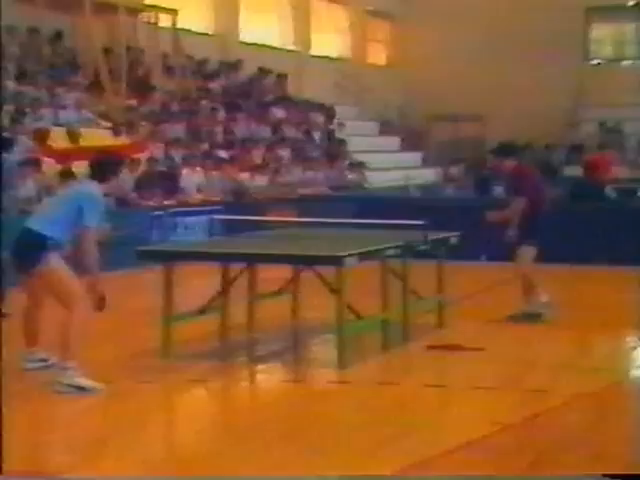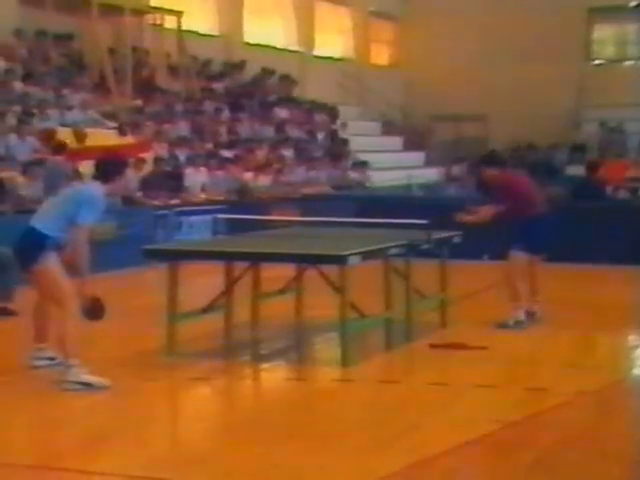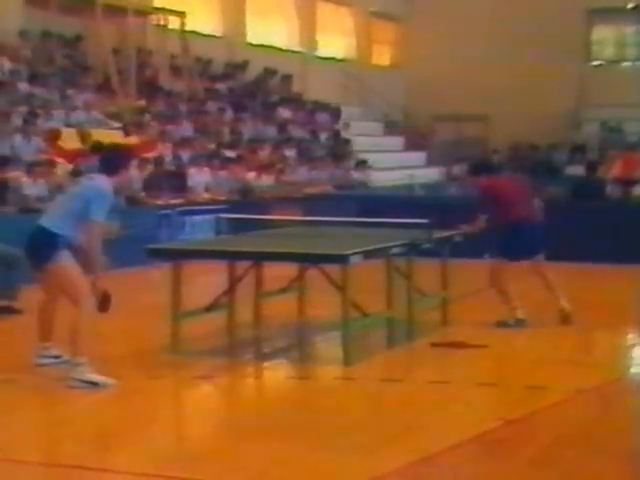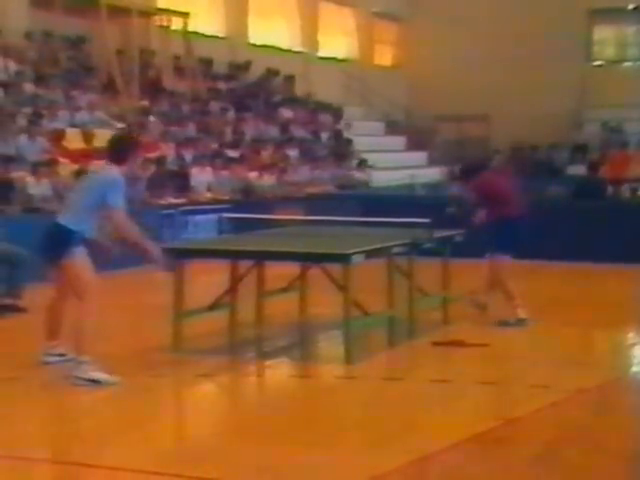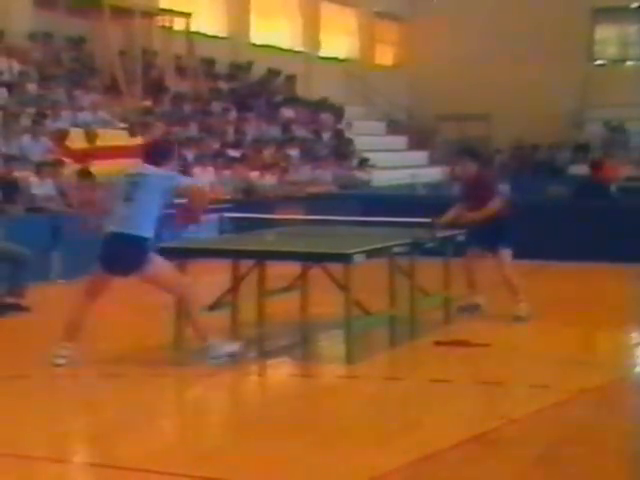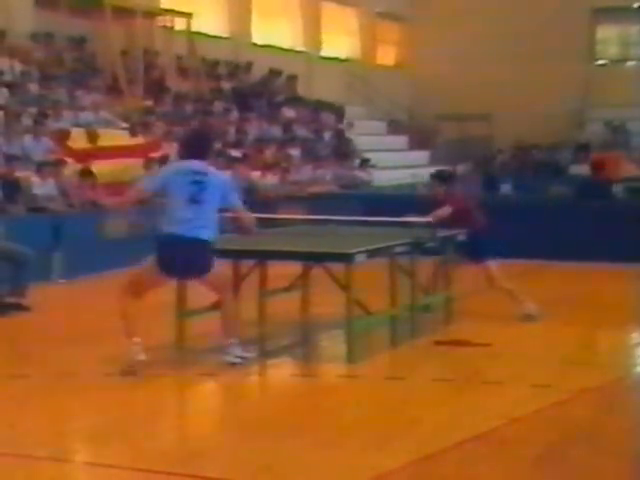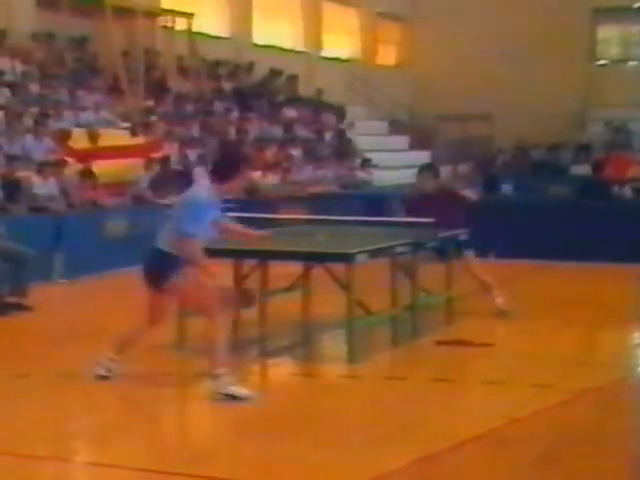
dt=0.5s
person 1, frame 1
left shoulder: (78, 189)
right shoulder: (94, 197)
right elbow: (88, 245)
right wrist: (95, 281)
left hip: (24, 242)
right hip: (39, 248)
left knee: (36, 301)
right knee: (78, 303)
left ankle: (32, 355)
right ankle: (67, 374)
person 1, frame 2
left shoulder: (84, 189)
right shoulder: (95, 197)
right elbow: (79, 243)
left wrist: (67, 258)
right wrist: (83, 281)
left hip: (30, 241)
right hip: (38, 245)
left knee: (47, 296)
right knee: (70, 304)
left ankle: (40, 352)
right ankle: (73, 371)
person 1, frame 3
left shoulder: (89, 183)
right shoulder: (103, 192)
right elbow: (93, 238)
left wrist: (91, 258)
right wrist: (95, 276)
left hip: (39, 238)
right hip: (50, 244)
left knee: (52, 295)
right knee: (85, 301)
left ankle: (45, 351)
right ankle: (80, 369)
person 1, frame 4
left shoulder: (100, 175)
right shoulder: (114, 180)
right elbow: (121, 225)
right wrist: (149, 246)
left hip: (57, 234)
right hip: (68, 239)
left knee: (62, 293)
right knee: (88, 300)
left ankle: (52, 348)
right ankle: (83, 367)
person 1, frame 5
left shoulder: (127, 179)
right shoulder: (167, 179)
right elbow: (200, 190)
left hip: (111, 246)
right hip: (136, 249)
left knee: (88, 297)
right knee: (186, 293)
left ankle: (64, 350)
right ankle: (212, 345)
person 1, frame 6
left shoulder: (170, 171)
right shoulder: (221, 180)
left elbow: (133, 196)
right elbow: (243, 218)
left wrist: (114, 202)
right wrist: (250, 228)
left hip: (169, 249)
right hip: (200, 253)
left knee: (128, 294)
right knee: (225, 291)
left ankle: (136, 348)
right ankle: (233, 348)
person 1, frame 7
left shoulder: (208, 195)
right shoulder: (202, 201)
left elbow: (220, 225)
right elbow: (188, 248)
left wrist: (255, 234)
right wrist: (216, 279)
left hip: (157, 262)
right hip: (168, 265)
left knee: (152, 321)
right knee: (217, 314)
left ankle: (109, 362)
right ankle: (222, 379)
person 2, frame 1
left shoulder: (525, 174)
right shoulder: (514, 176)
left elbow: (520, 206)
left wrist: (498, 216)
right wrist: (514, 227)
left hip: (533, 224)
right hip: (525, 225)
left knee: (523, 265)
right knee: (523, 267)
left ankle: (541, 299)
right ankle: (532, 305)
person 2, frame 2
left shoulder: (502, 182)
right shoulder: (514, 178)
left elbow: (492, 212)
right elbow: (500, 208)
left wrist: (469, 218)
right wrist: (480, 211)
left hip: (529, 225)
right hip: (537, 223)
left knee: (513, 271)
right knee: (531, 269)
left ankle: (519, 316)
right ankle: (533, 309)
person 2, frame 3
left shoulder: (486, 188)
right shoulder: (517, 180)
left elbow: (483, 220)
right elbow: (536, 203)
left wrist: (470, 229)
right wrist: (537, 221)
left hip: (511, 229)
right hip: (530, 227)
left knee: (496, 276)
right knee: (541, 270)
left ankle: (517, 315)
right ankle: (563, 307)
person 2, frame 4
left shoulder: (479, 184)
right shoulder: (499, 173)
left elbow: (481, 217)
left wrist: (478, 217)
left hip: (505, 222)
right hip: (515, 219)
left knee: (499, 271)
right knee: (495, 263)
left ankle: (519, 313)
right ankle: (486, 299)
person 2, frame 5
left shoulder: (486, 179)
right shoulder: (468, 183)
left elbow: (496, 206)
right elbow: (461, 207)
left wrist: (472, 217)
right wrist: (442, 221)
left hip: (498, 225)
right hip: (481, 227)
left knee: (505, 268)
right knee: (469, 262)
left ankle: (521, 305)
right ankle: (475, 300)
person 2, frame 6
left shoulder: (453, 199)
right shoulder: (446, 201)
left elbow: (445, 213)
right elbow: (452, 223)
left wrist: (427, 219)
left hip: (477, 239)
right hip: (466, 239)
left knee: (494, 279)
left ankle: (526, 305)
person 2, frame 7
left shoulder: (447, 193)
right shoulder: (416, 200)
left elbow: (472, 198)
right elbow: (408, 219)
left wrist: (462, 194)
left hip: (457, 237)
left knee: (474, 271)
left ankle: (498, 298)
